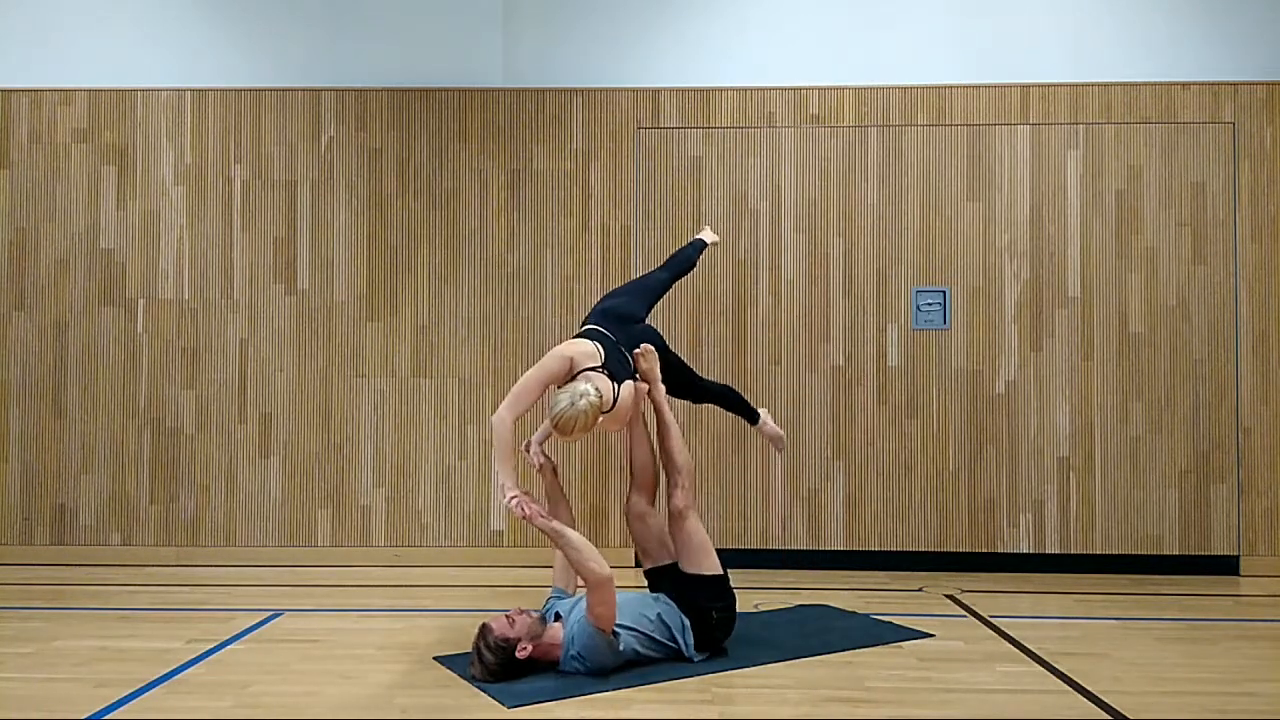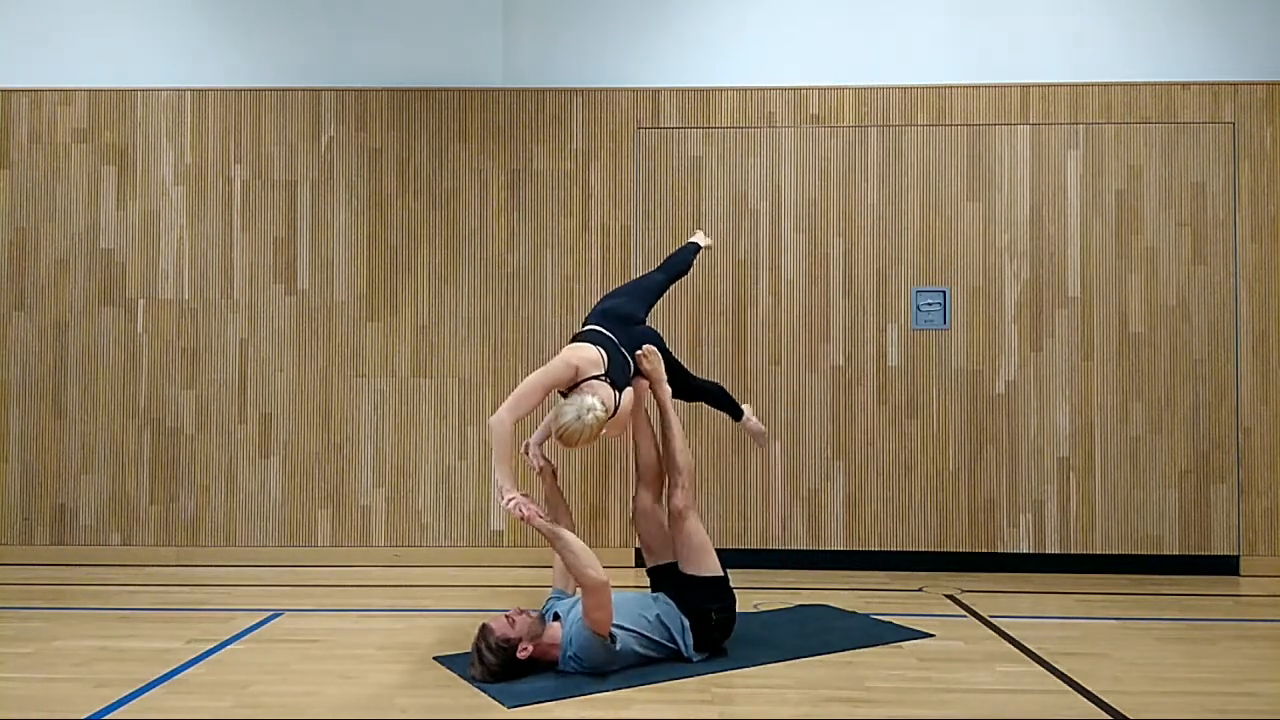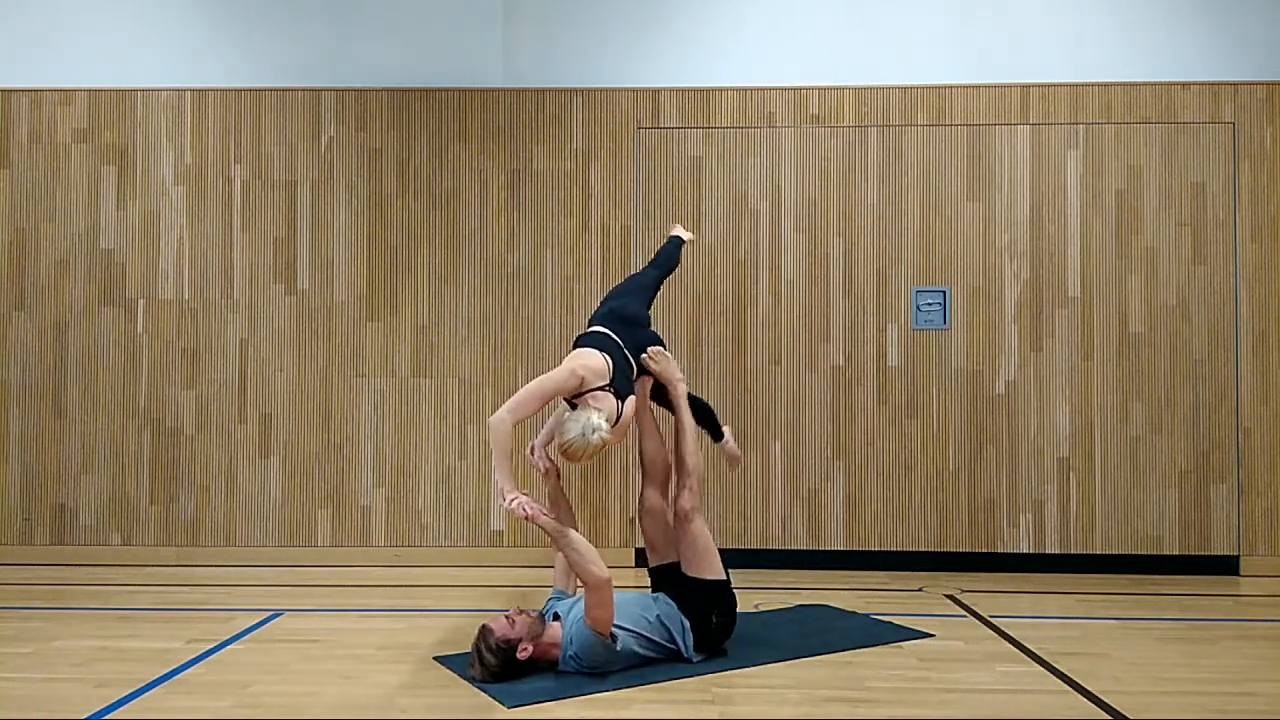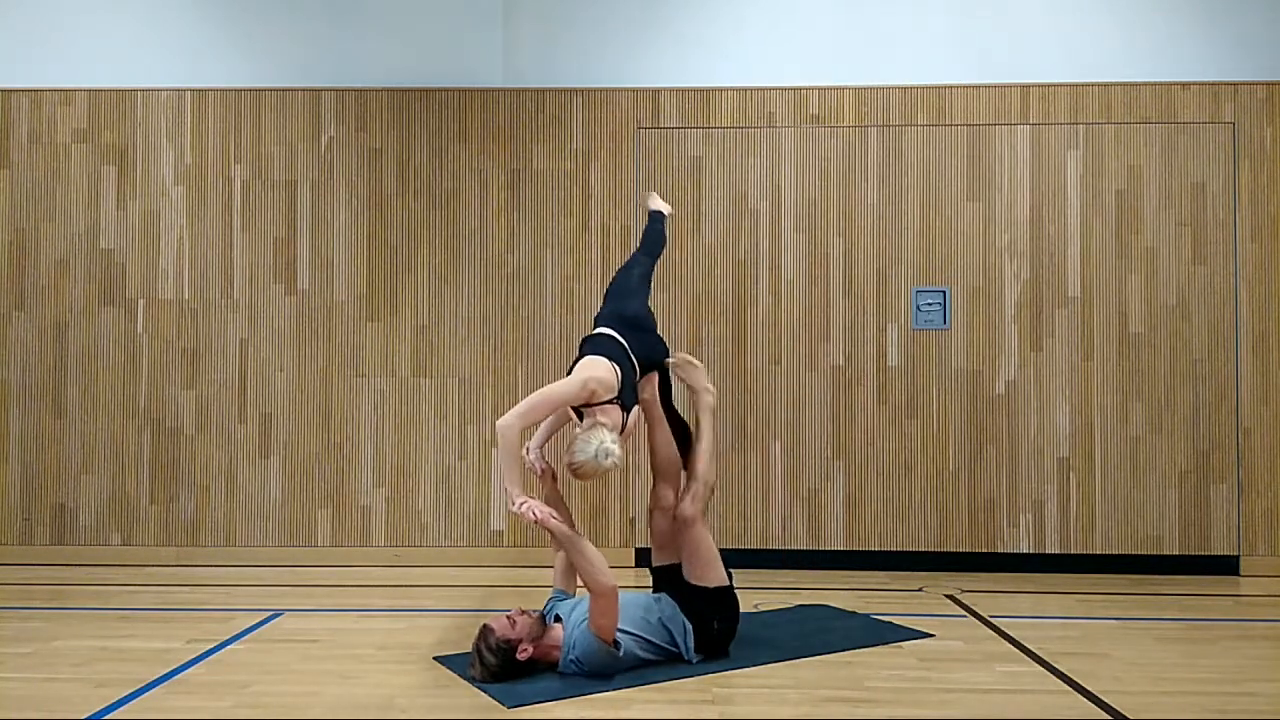
dt=0.2s
person 1, frame 1
left shoulder: (554, 615)
right shoulder: (585, 650)
left elbow: (565, 546)
right elbow: (601, 576)
left wrist: (550, 480)
right wrist: (543, 522)
left hip: (672, 603)
right hip: (702, 619)
right knee: (680, 504)
right ankle: (655, 394)
person 1, frame 2
left shoulder: (554, 615)
right shoulder: (582, 651)
left elbow: (565, 545)
right elbow: (596, 581)
left wrist: (549, 482)
right wrist: (540, 524)
left hip: (672, 604)
right hip: (702, 619)
right knee: (680, 504)
right ankle: (660, 392)
person 1, frame 3
left shoulder: (555, 615)
right shoulder: (582, 651)
left elbow: (566, 549)
right elbow: (599, 579)
left wrist: (552, 483)
right wrist: (544, 522)
left hip: (671, 604)
right hip: (702, 620)
right knee: (686, 506)
right ankle: (677, 392)
person 1, frame 4
left shoulder: (555, 616)
right shoulder: (584, 655)
left elbow: (566, 550)
right elbow: (605, 587)
left wrist: (548, 486)
right wrist: (554, 526)
left hip: (672, 604)
right hip: (704, 623)
right knee: (687, 512)
right ankle: (702, 400)
person 2, frame 1
left shoulder: (618, 407)
right shoulder: (565, 357)
right elbow: (502, 417)
right wrist: (508, 487)
left hip: (642, 346)
right hip: (611, 316)
left knee: (699, 390)
right knee: (665, 274)
left ankle: (758, 418)
right ankle: (703, 241)
person 2, frame 2
left shoulder: (619, 413)
right shoulder: (573, 363)
right elbow: (501, 419)
right wrist: (507, 489)
left hip: (641, 348)
right hip: (612, 316)
left knee: (691, 388)
right knee: (662, 276)
left ankle: (741, 415)
right ankle: (696, 245)
person 2, frame 3
left shoulder: (621, 419)
right shoulder: (579, 371)
right wrist: (508, 491)
left hip: (644, 351)
right hip: (616, 320)
left knee: (677, 400)
right knee: (654, 273)
left ankle: (719, 434)
right ankle: (678, 239)
person 2, frame 4
left shoulder: (626, 425)
left hip: (649, 356)
right hip: (623, 322)
left knee: (666, 416)
right knee: (644, 259)
right ankle: (657, 212)
